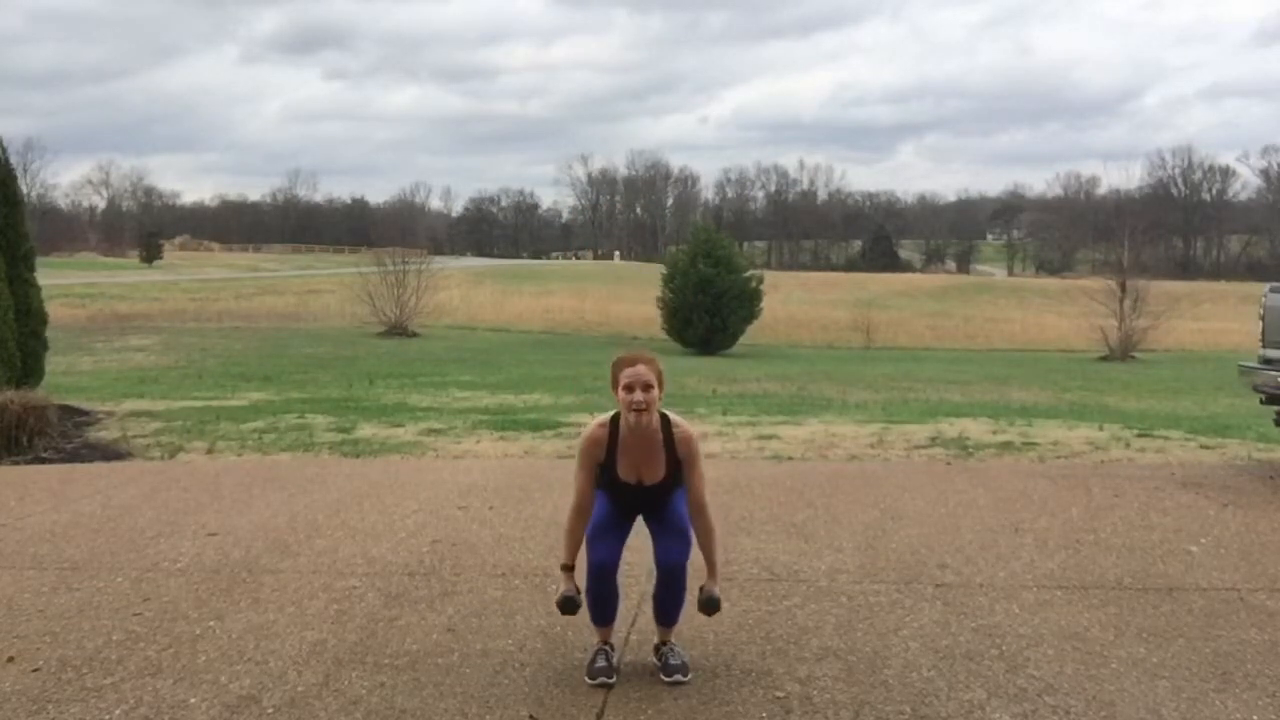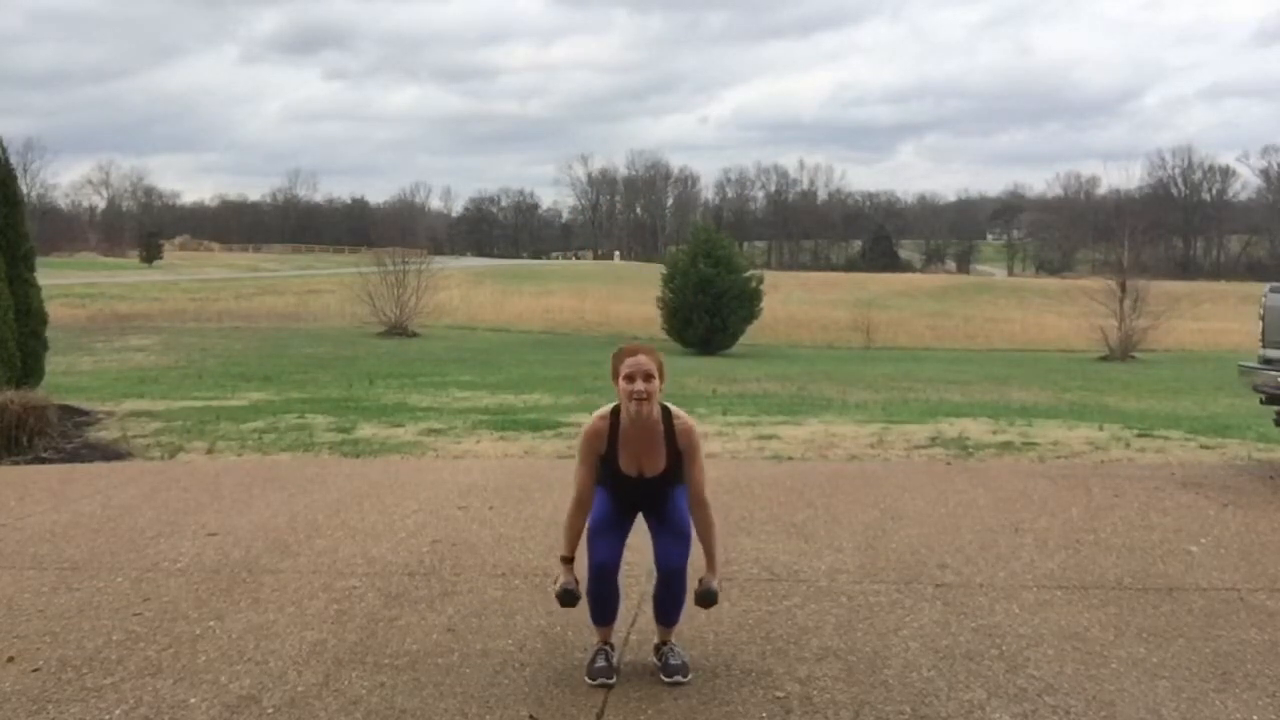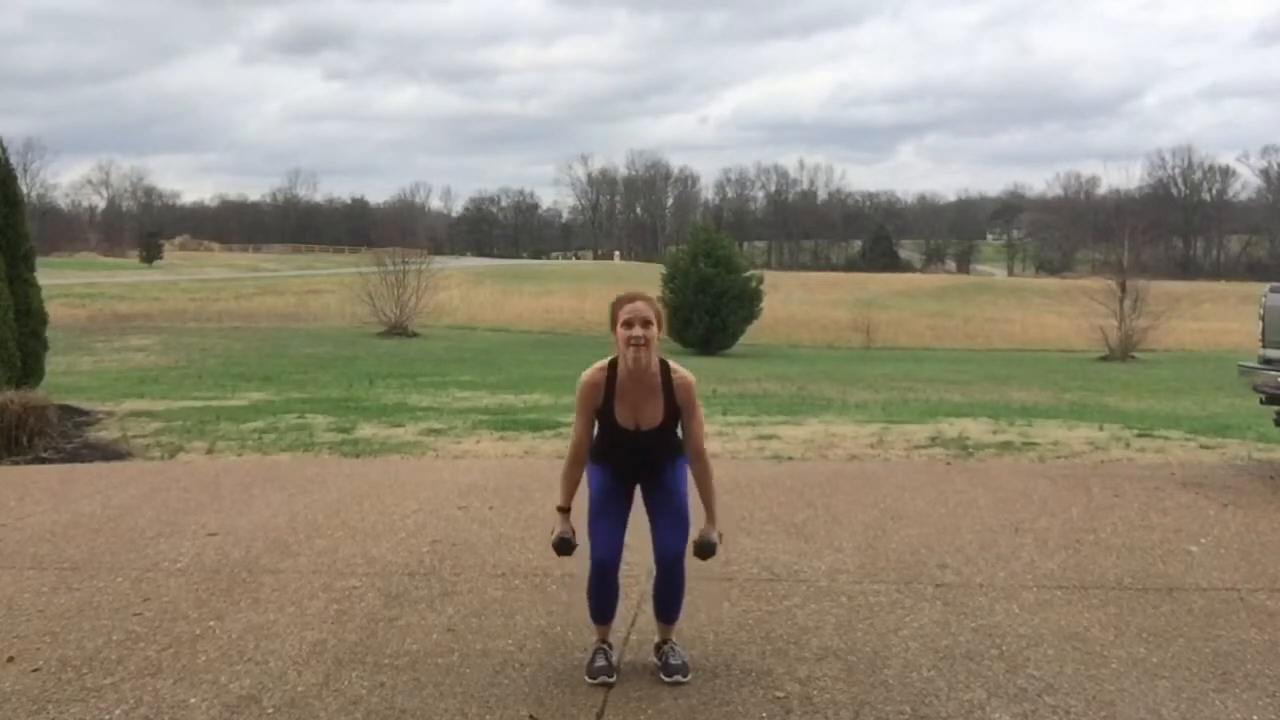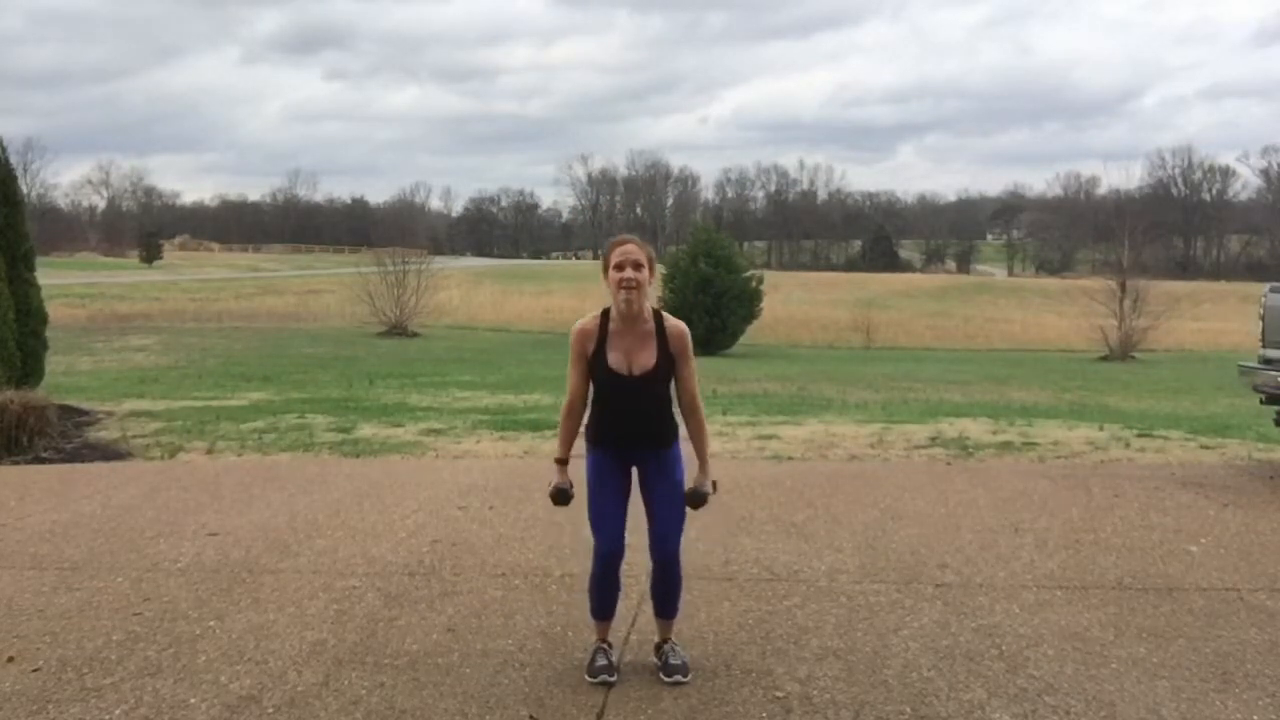
dt=0.2s
person 1, frame 1
left shoulder: (681, 435)
right shoulder: (596, 435)
left elbow: (698, 509)
right elbow: (581, 508)
left wrist: (712, 574)
right wrist: (567, 571)
left hip: (665, 499)
right hip: (614, 499)
left knee: (673, 564)
right knee: (600, 564)
left ankle: (665, 643)
right ankle: (604, 645)
person 1, frame 2
left shoulder: (682, 428)
right shoulder: (598, 428)
left elbow: (698, 501)
right elbow: (581, 500)
left wrist: (711, 567)
right wrist: (566, 562)
left hip: (666, 495)
right hip: (614, 495)
left knee: (673, 567)
right knee: (601, 565)
left ankle: (666, 644)
right ankle: (604, 646)
person 1, frame 3
left shoulder: (680, 382)
right shoulder: (595, 380)
left elbow: (697, 453)
right elbow: (578, 450)
left wrist: (711, 519)
right wrist: (564, 512)
left hip: (664, 469)
right hip: (611, 470)
left knee: (672, 558)
right knee: (604, 560)
left ankle: (666, 643)
right ankle: (602, 646)
person 1, frame 4
left shoulder: (674, 332)
right shoulder: (587, 332)
left elbow: (691, 405)
right elbow: (574, 403)
left wrist: (704, 468)
right wrist: (561, 464)
left hip: (660, 451)
right hip: (607, 452)
left knee: (666, 551)
right knee: (608, 551)
left ankle: (666, 643)
right ankle: (602, 644)
